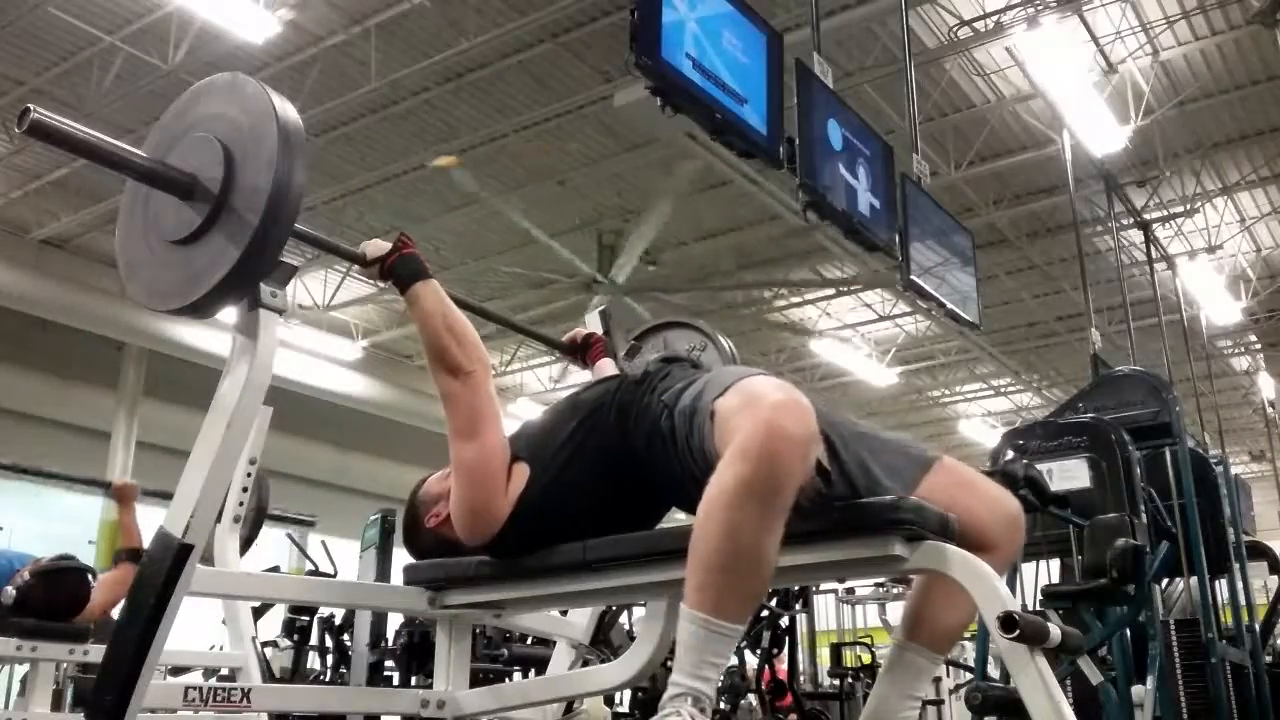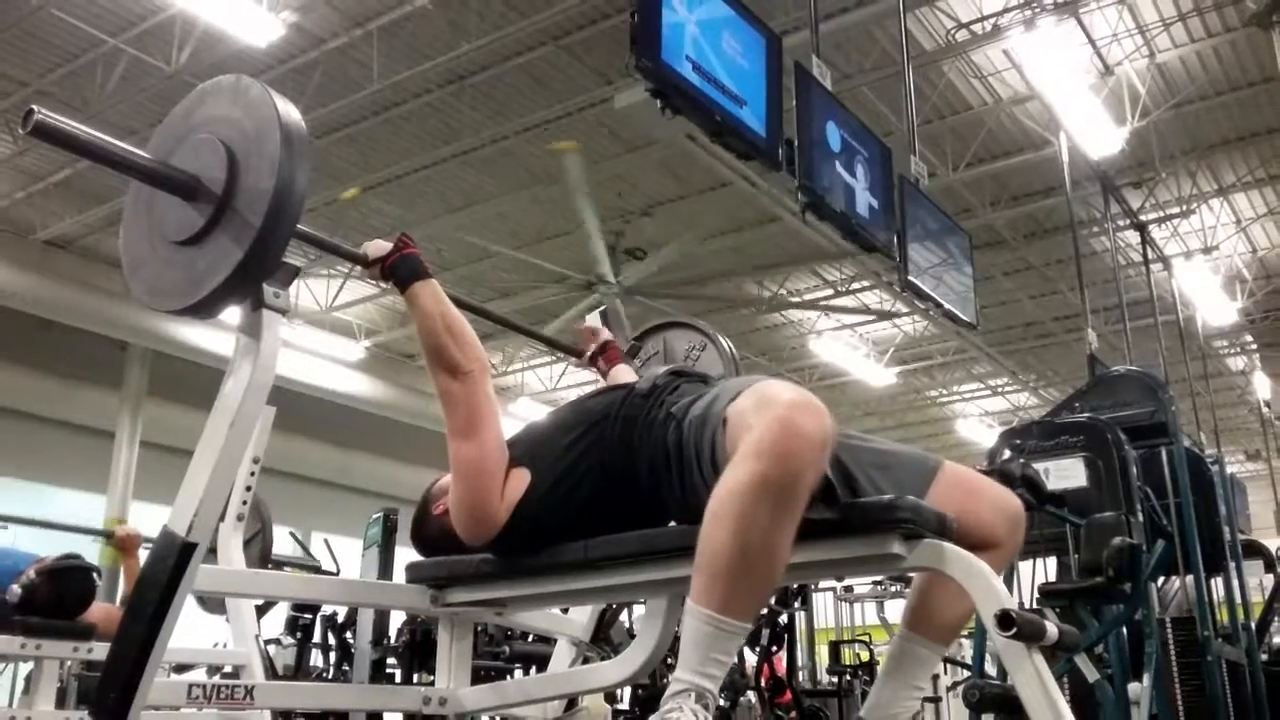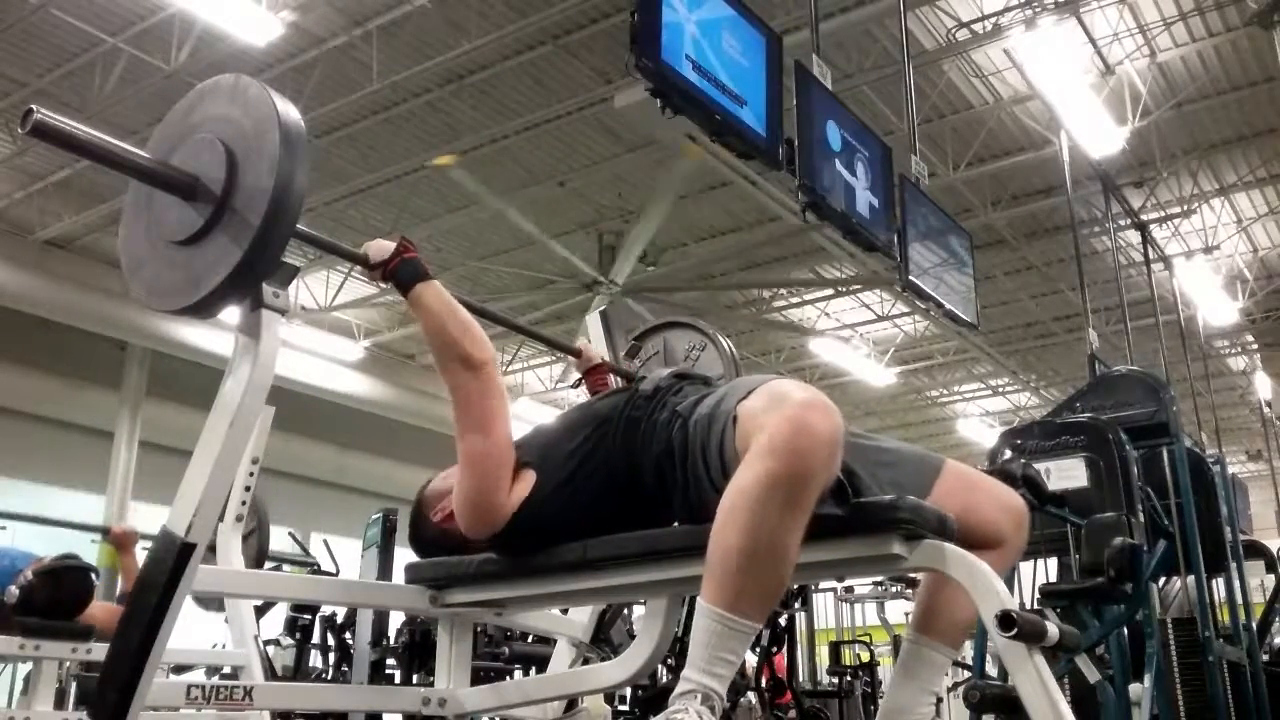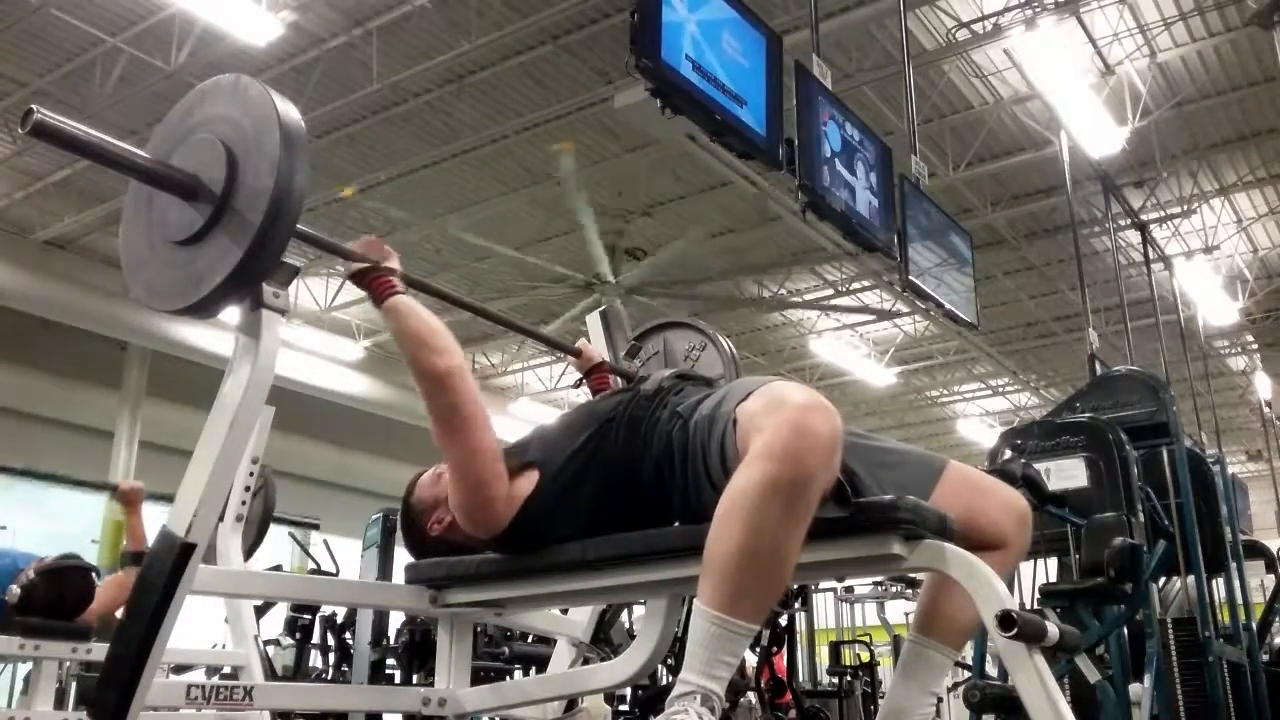
dt=0.7s
person 1, frame 1
left shoulder: (545, 484)
left elbow: (612, 410)
right elbow: (464, 368)
left wrist: (597, 356)
right wrist: (407, 271)
left knee: (994, 522)
person 1, frame 2
left shoulder: (542, 476)
right shoulder: (488, 509)
left elbow: (624, 405)
right elbow: (463, 369)
left wrist: (609, 358)
right wrist: (408, 272)
left knee: (995, 519)
person 1, frame 3
left shoulder: (541, 484)
right shoulder: (491, 508)
left elbow: (614, 437)
right elbow: (473, 365)
left wrist: (595, 375)
right wrist: (408, 272)
left knee: (1001, 519)
person 1, frame 4
left shoulder: (537, 477)
right shoulder: (493, 510)
right elbow: (446, 377)
left wrist: (597, 375)
right wrist: (382, 286)
left knee: (1004, 519)
